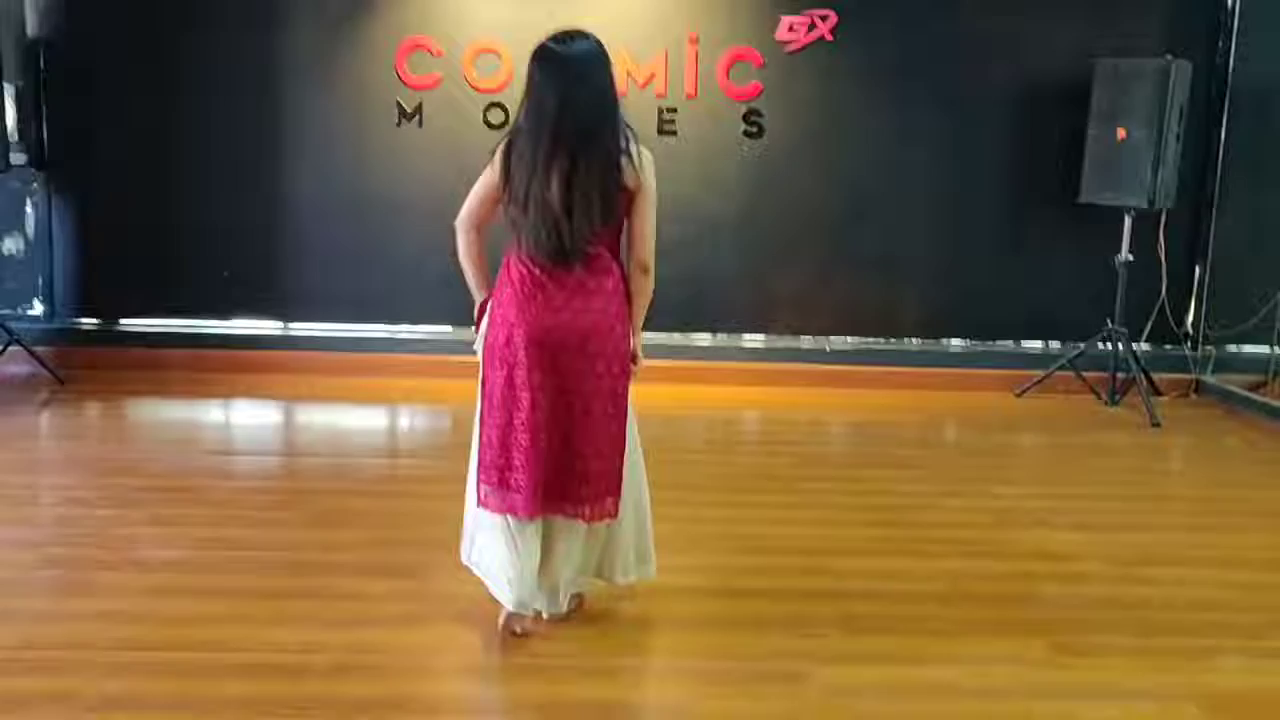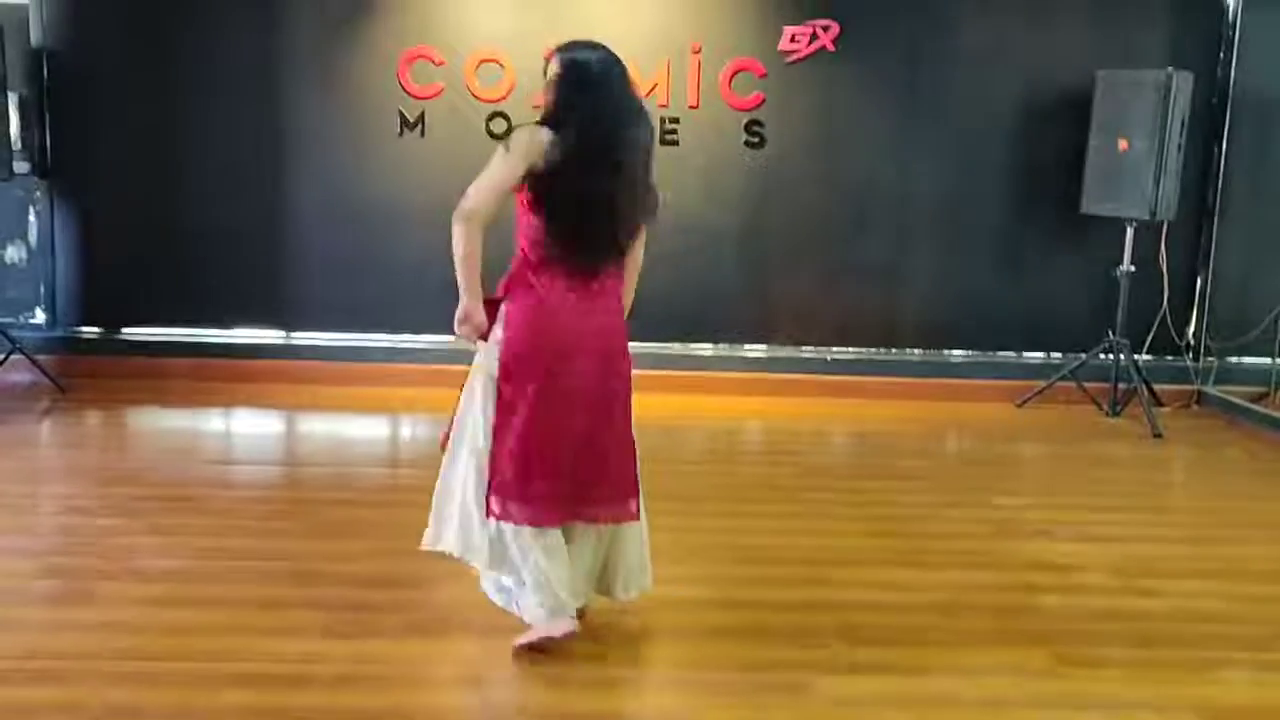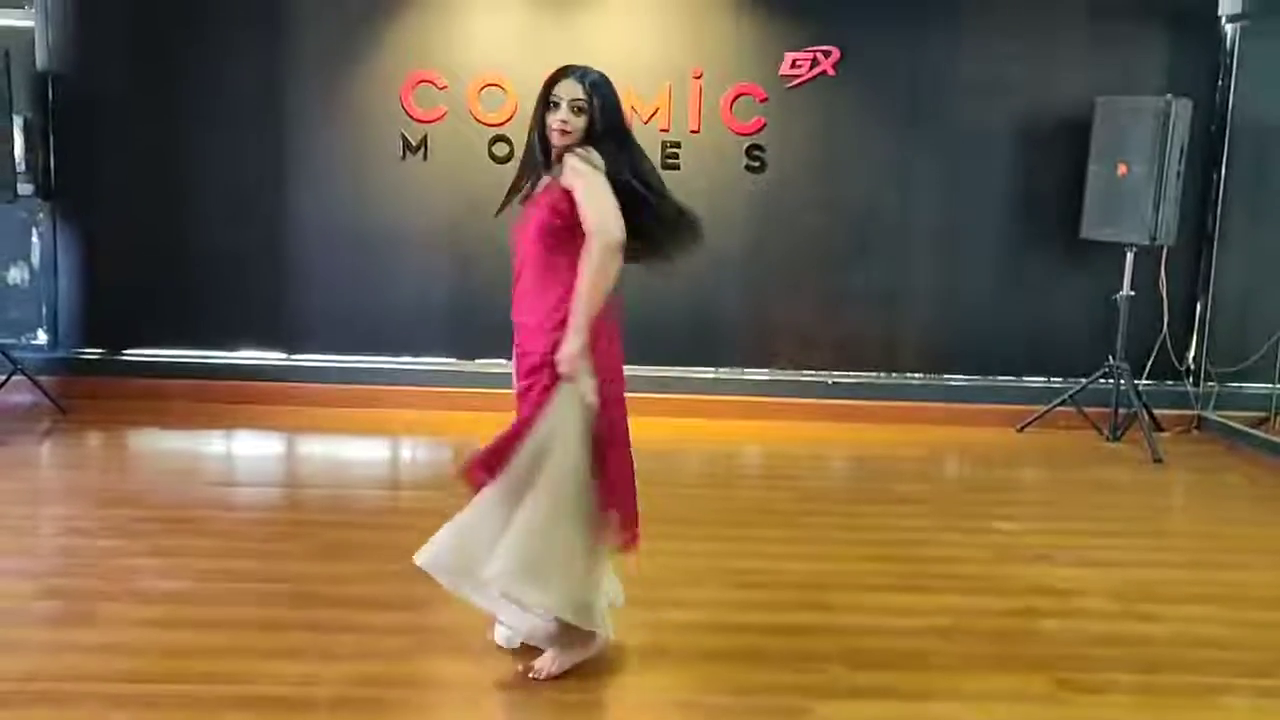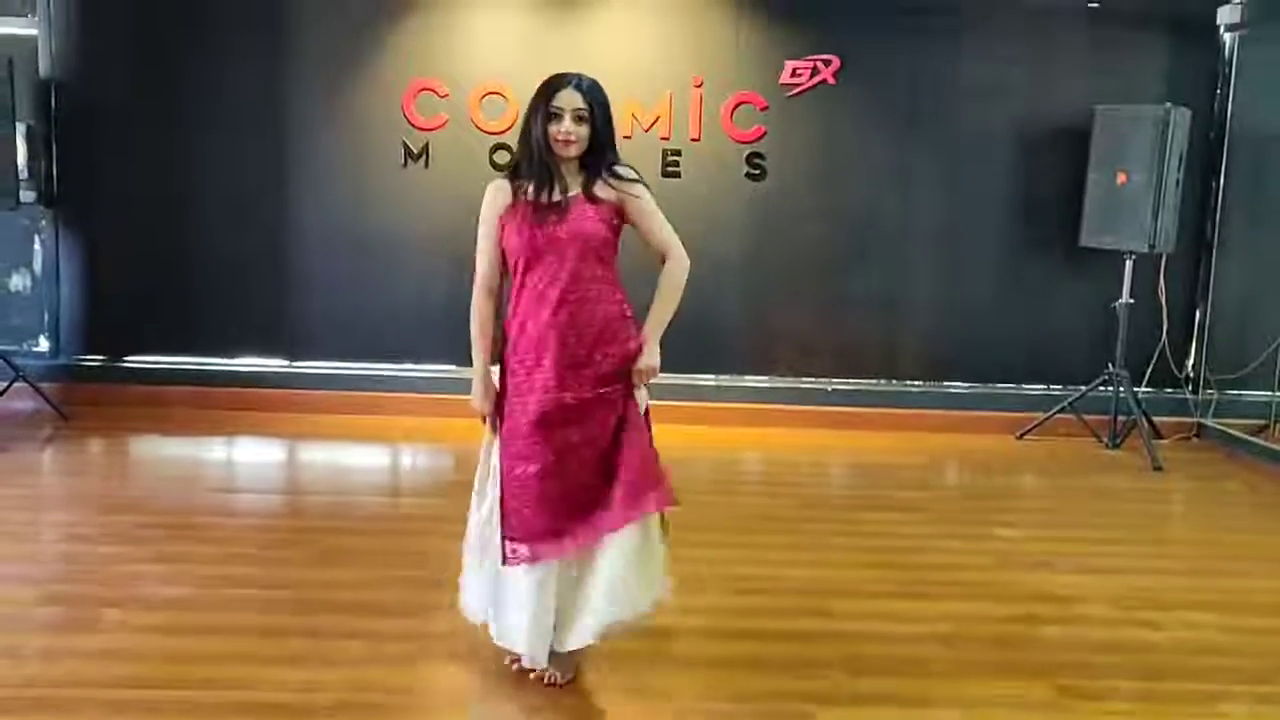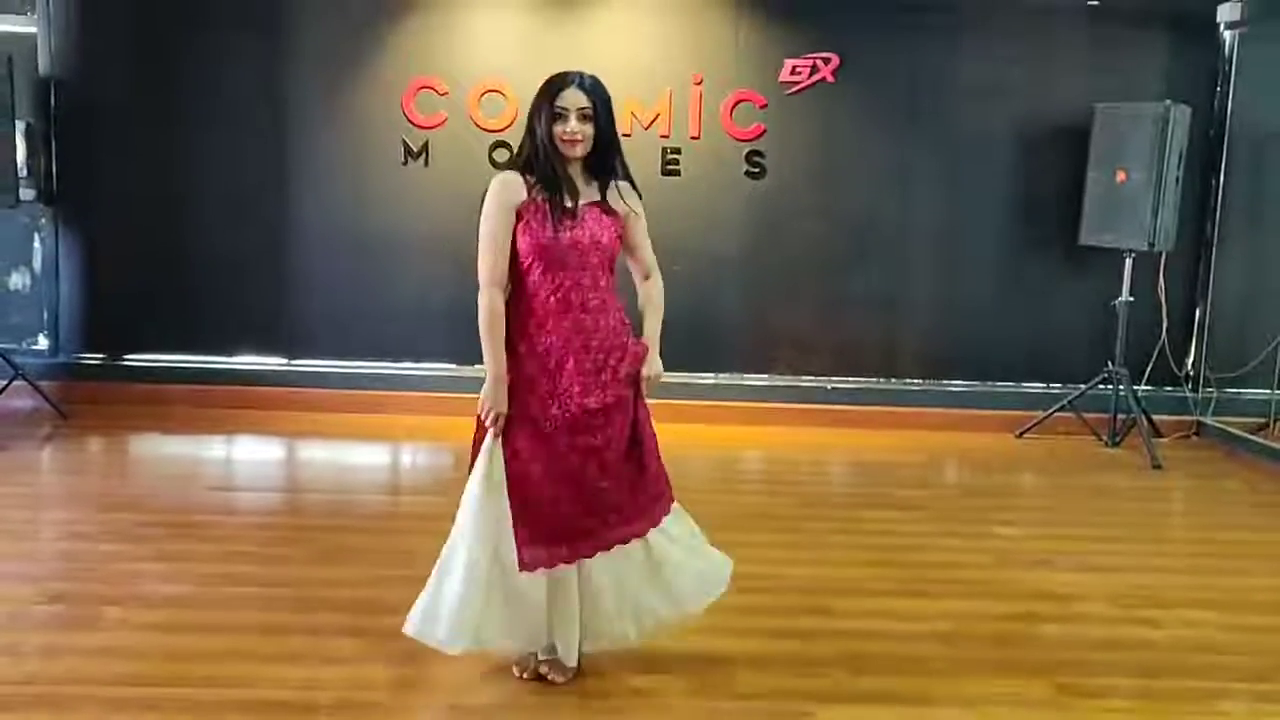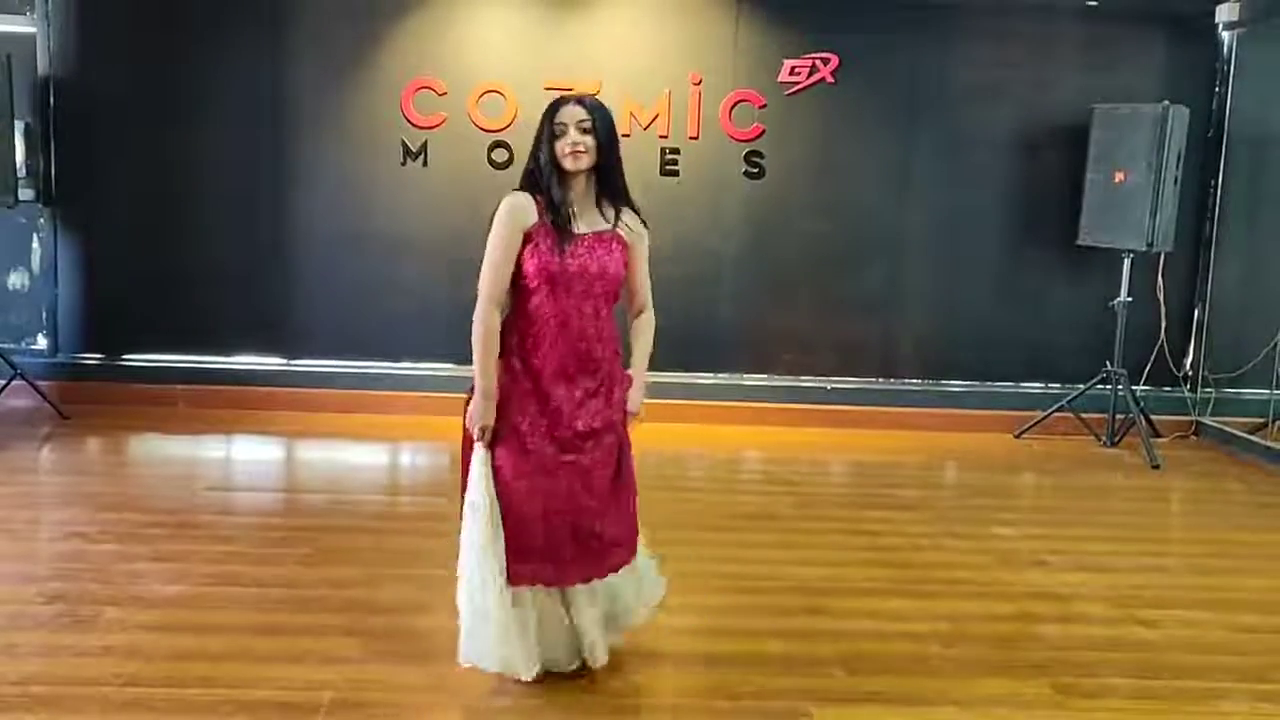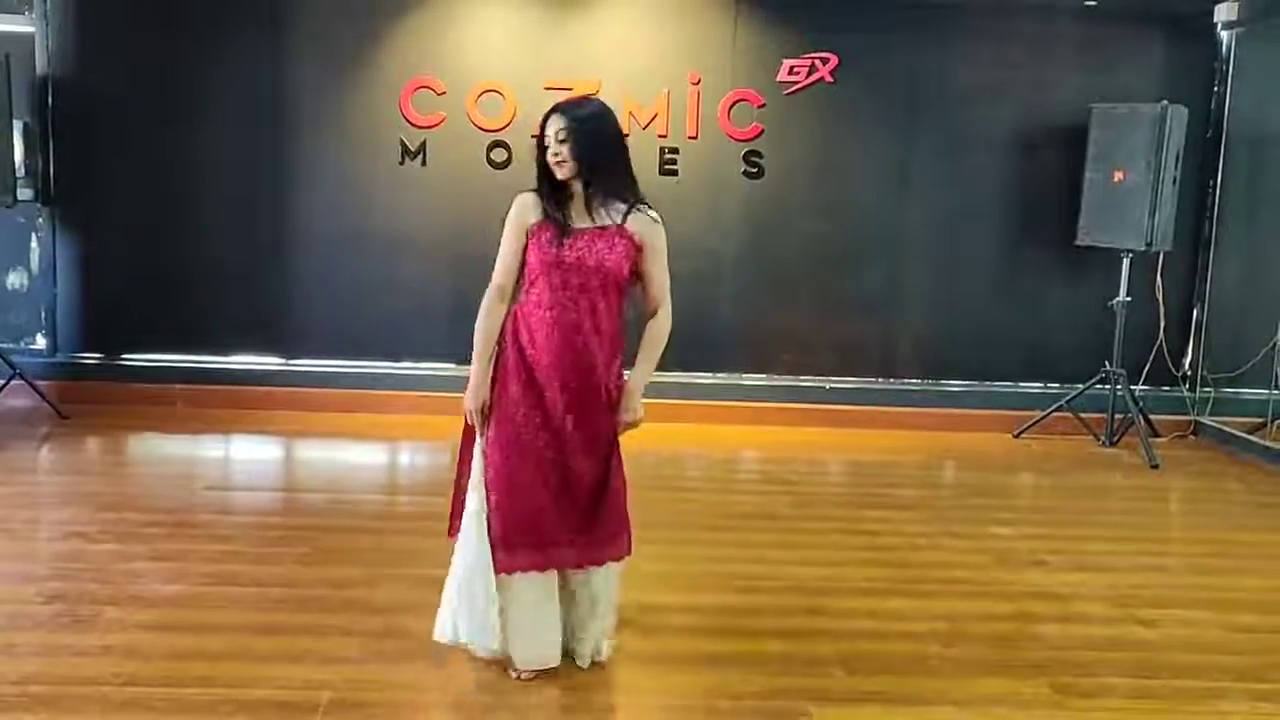
dt=0.3s
person 1, frame 1
left shoulder: (517, 147)
right shoulder: (632, 156)
left elbow: (466, 227)
right elbow: (641, 261)
left wrist: (484, 301)
right wrist: (633, 330)
left hip: (522, 317)
right hip: (597, 323)
left knee: (519, 453)
right knee: (588, 455)
left ankle: (521, 596)
right ankle: (564, 588)
person 1, frame 2
left shoulder: (535, 142)
right shoulder: (628, 163)
left elbow: (468, 217)
right elbow: (631, 264)
left wrist: (471, 299)
left hip: (534, 317)
right hip: (600, 326)
left knee: (523, 461)
right knee: (587, 461)
left ankle: (552, 603)
right ankle: (573, 591)
person 1, frame 3
left shoulder: (582, 163)
right shoulder: (538, 180)
left elbow: (609, 237)
left wrist: (577, 333)
right wrist: (529, 349)
left hip: (571, 349)
right hip: (546, 351)
left knee: (554, 488)
right knee: (564, 485)
left ankle: (577, 627)
right ankle: (554, 619)
person 1, frame 4
left shoulder: (616, 185)
right shoulder: (504, 194)
left elbow: (677, 260)
right elbow: (485, 290)
left wrist: (650, 341)
right wrist: (482, 373)
left hip: (603, 366)
right hip: (530, 370)
left knee: (595, 496)
right knee: (529, 499)
left ankle: (570, 634)
right ankle: (531, 631)
person 1, frame 5
left shoulder: (619, 195)
right shoulder: (511, 188)
left elbow: (649, 276)
right elbow: (490, 288)
left wrist: (651, 347)
right wrist: (495, 377)
left hip: (606, 372)
right hip: (534, 373)
left knee: (601, 500)
right knee: (533, 504)
left ankle: (571, 637)
right ankle: (534, 635)
person 1, frame 6
left shoulder: (628, 225)
right shoulder: (521, 209)
left elbow: (642, 310)
right elbow: (489, 304)
left wrist: (637, 383)
right wrist: (484, 394)
left hip: (597, 395)
right hip: (526, 390)
left knee: (597, 521)
right knee: (527, 520)
left ankle: (588, 634)
right ankle: (538, 641)
person 1, frame 7
left shoulder: (641, 223)
right shoulder: (530, 209)
left elbow: (660, 312)
right elbow: (498, 294)
left wrist: (636, 390)
right wrist: (478, 378)
left hip: (593, 389)
right hip: (523, 380)
left knee: (588, 513)
right knee: (520, 509)
left ankle: (581, 629)
right ankle: (529, 638)
